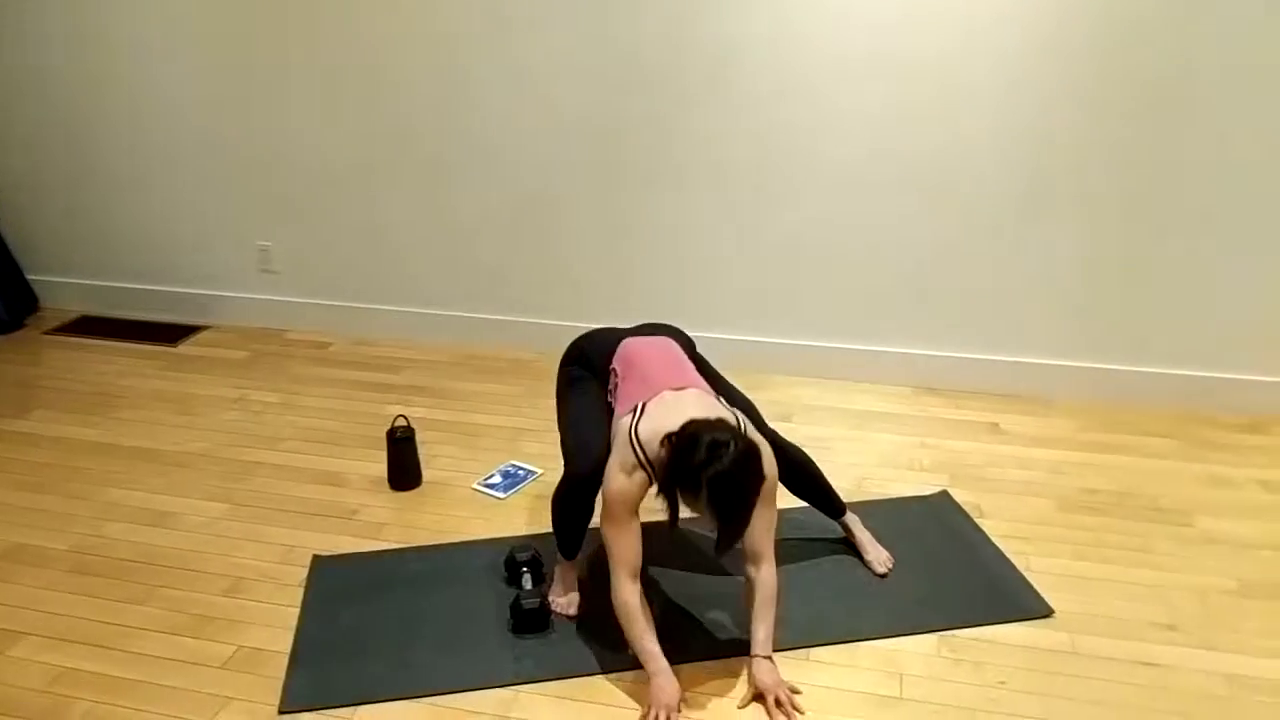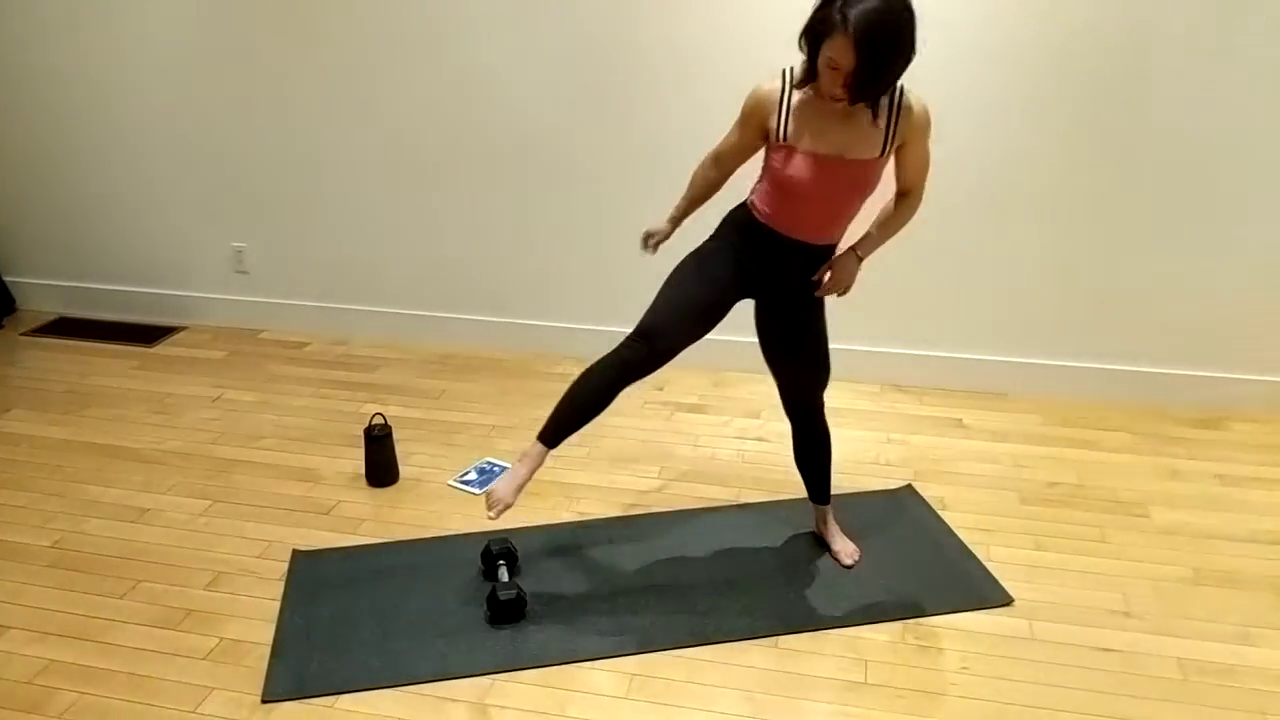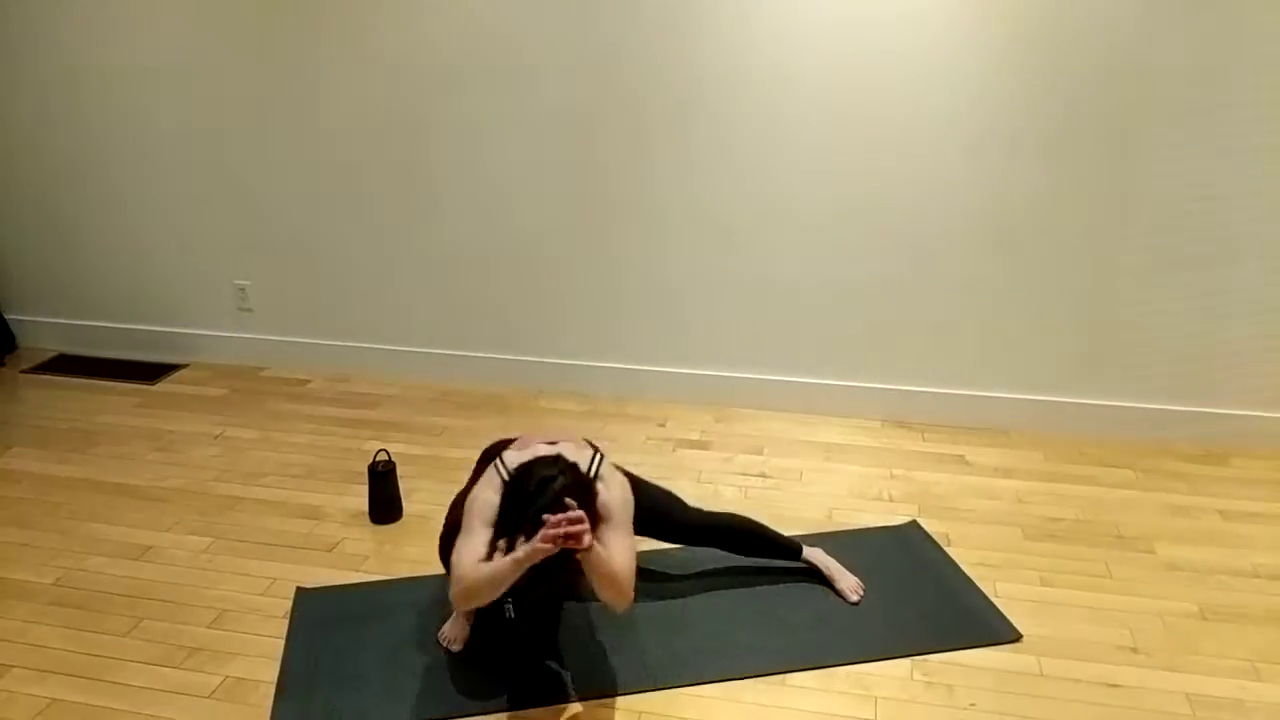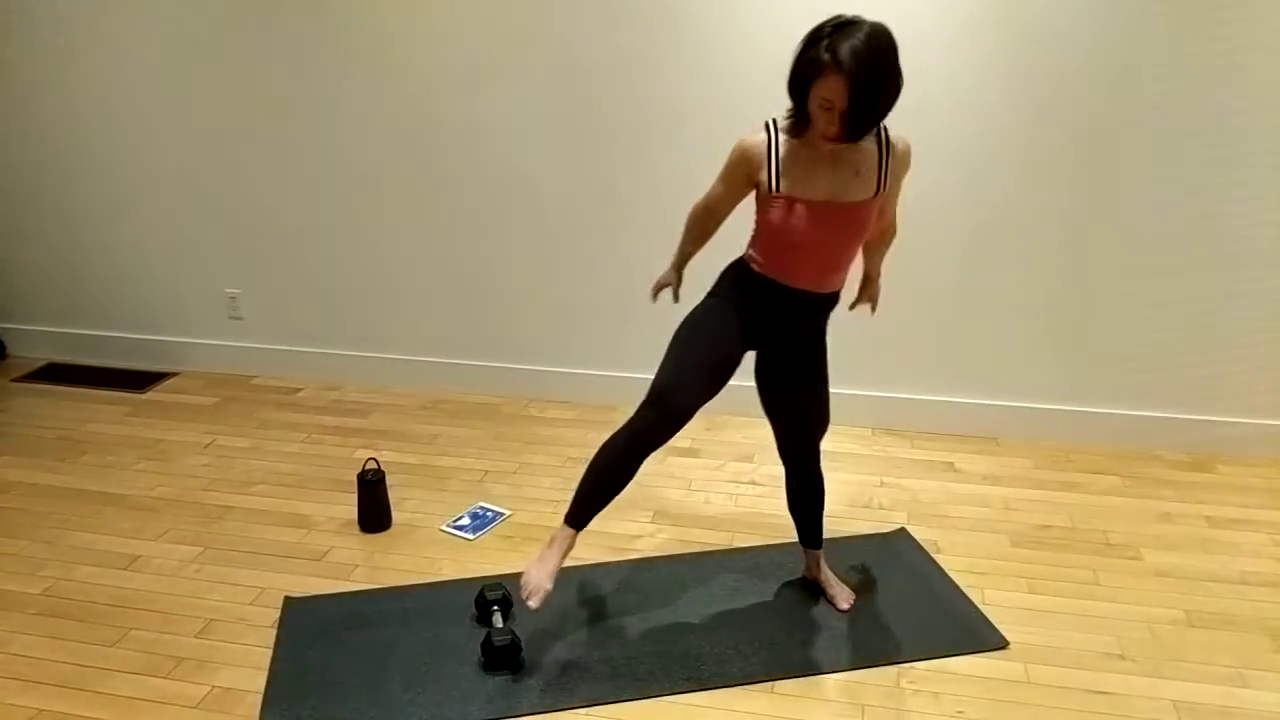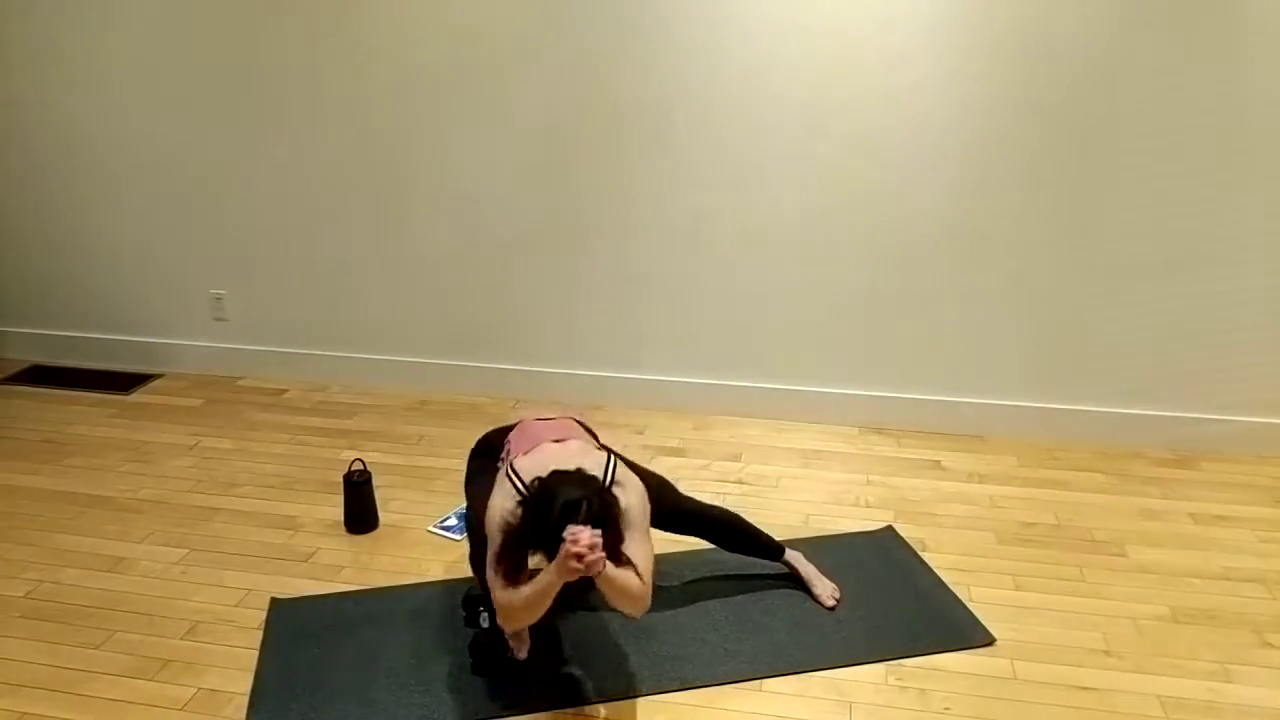
dt=1s
person 1, frame 1
left shoulder: (755, 457)
right shoulder: (630, 463)
left elbow: (761, 563)
right elbow: (625, 582)
left wrist: (762, 658)
right wrist: (659, 674)
left hip: (673, 346)
right hip: (594, 360)
right knee: (584, 473)
left ankle: (852, 525)
right ankle: (567, 564)
person 1, frame 2
left shoulder: (908, 117)
right shoulder: (773, 98)
left elbow: (909, 196)
right elbow: (722, 162)
left wrist: (857, 255)
right wrist: (673, 222)
left hip: (801, 273)
right hip: (738, 246)
left knee: (806, 405)
right knee: (639, 351)
left ankle: (824, 518)
right ankle: (530, 460)
person 1, frame 3
left shoulder: (607, 490)
right shoulder: (494, 488)
left elbow: (621, 596)
right elbow: (462, 592)
left wrist: (589, 546)
right wrist: (528, 551)
left hip: (584, 471)
right hip: (518, 480)
left knee: (696, 523)
right knee: (457, 543)
left ankle: (813, 556)
right ankle: (468, 616)
person 1, frame 4
left shoulder: (892, 156)
right shoulder: (760, 150)
right elbow: (709, 213)
left wrist: (871, 276)
right wrist: (677, 267)
left hip: (805, 323)
right hip: (740, 300)
left knee: (803, 452)
right knee: (654, 420)
left ankle: (815, 562)
right ankle: (559, 544)
person 1, frame 5
left shoulder: (625, 492)
right shoulder: (508, 503)
left elbow: (639, 600)
right elbow: (507, 616)
left wrist: (600, 567)
right wrist: (559, 568)
left hip: (577, 438)
right hip: (497, 451)
left knee: (685, 511)
right knee: (488, 560)
left ankle: (793, 560)
